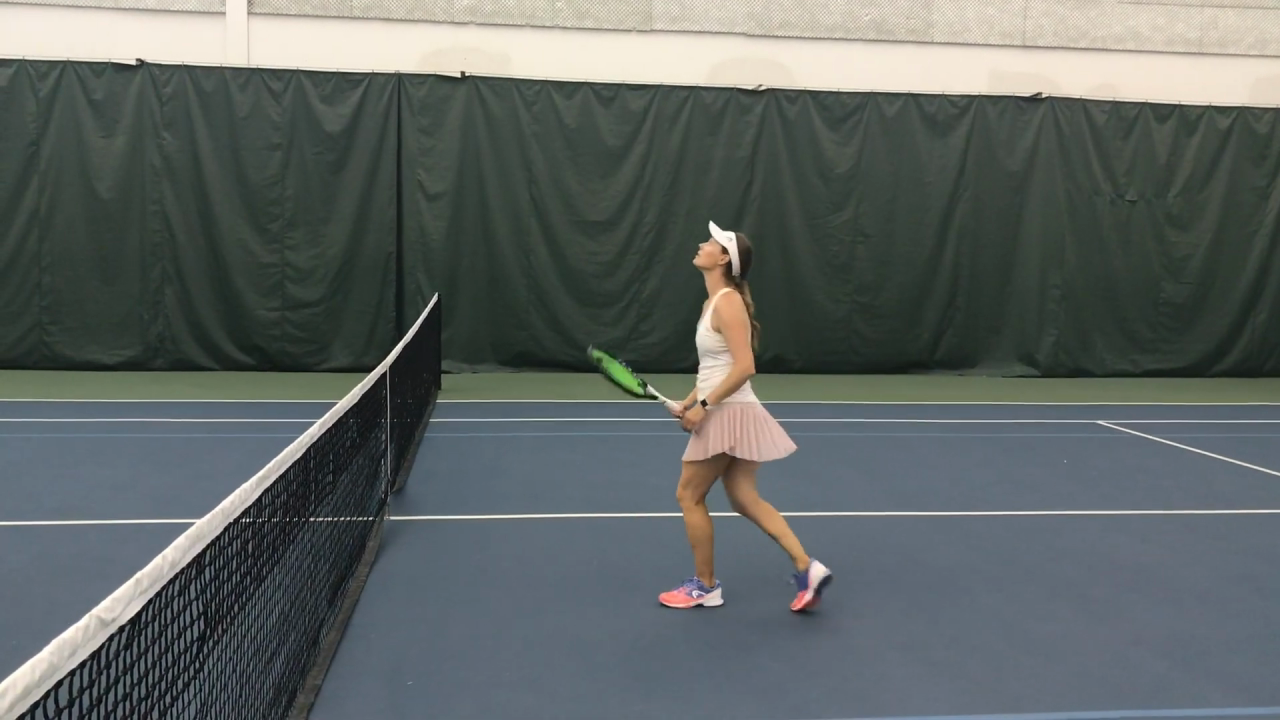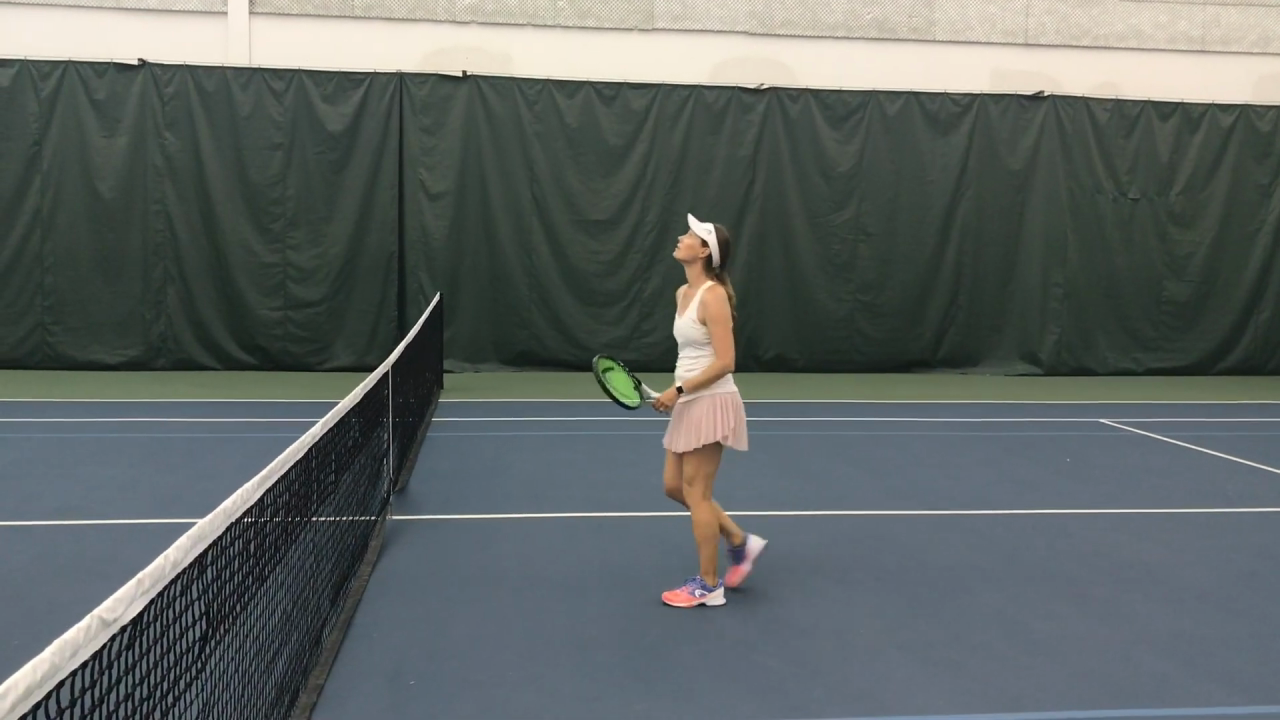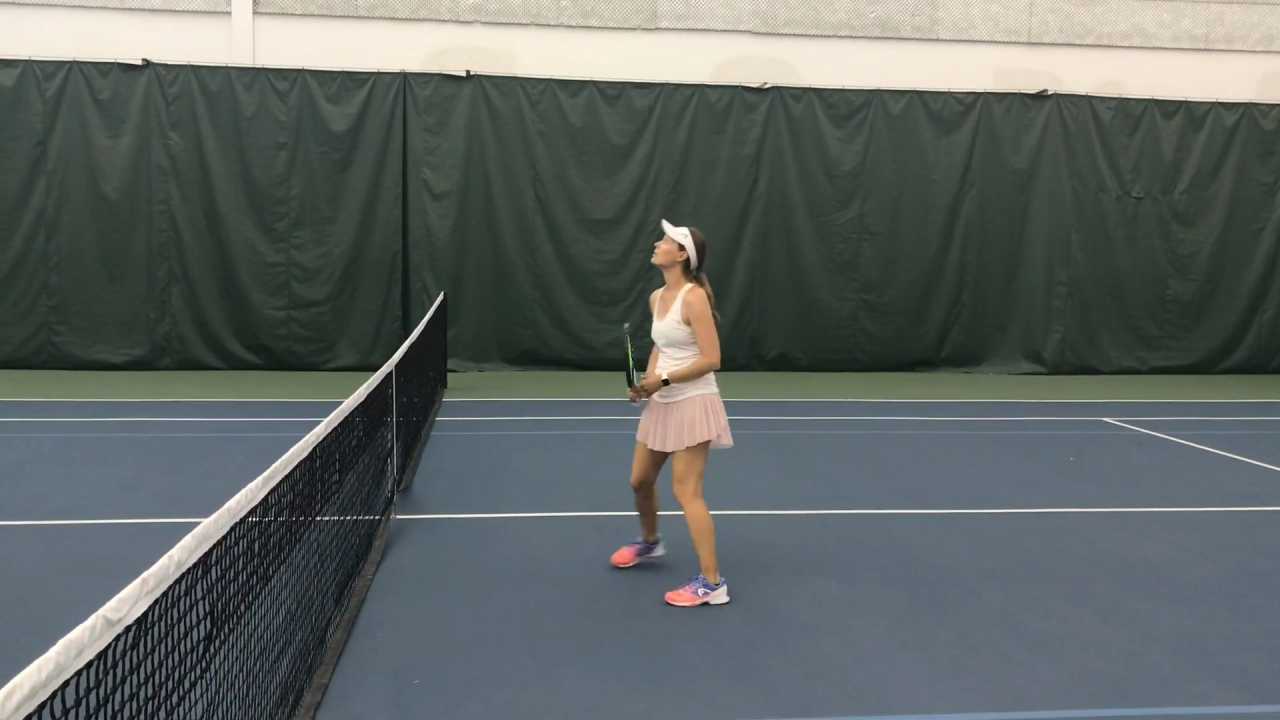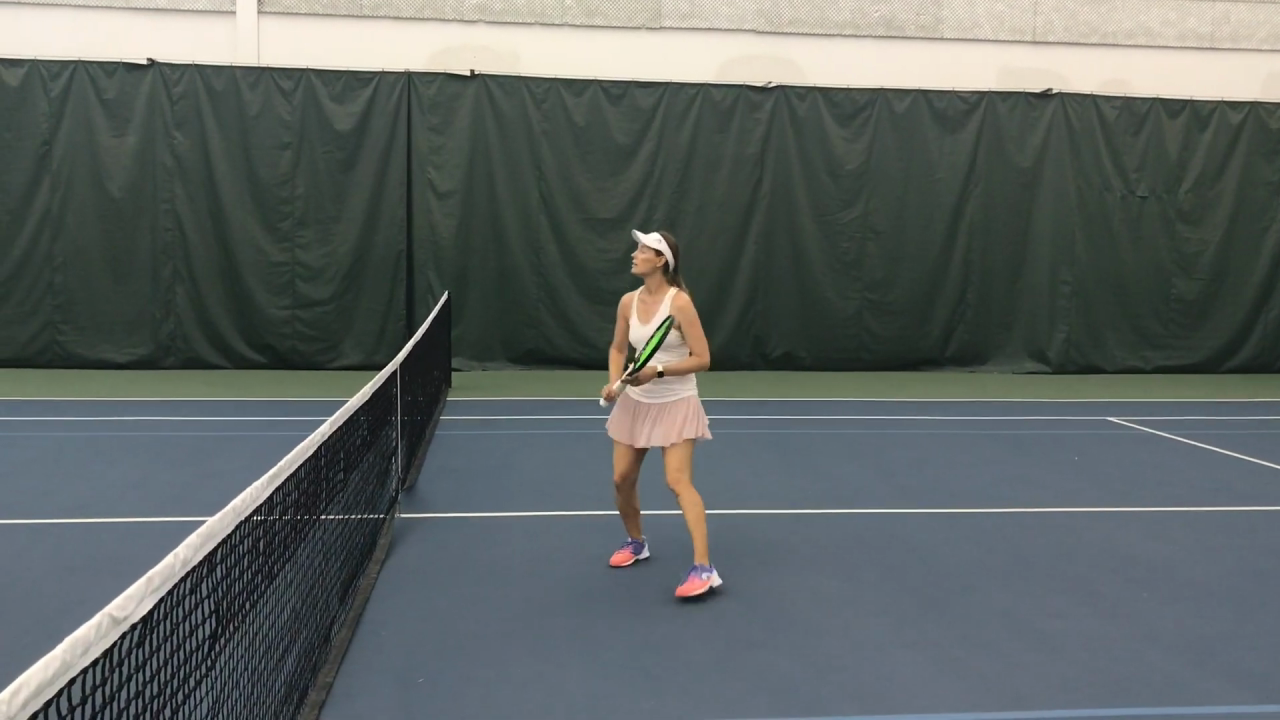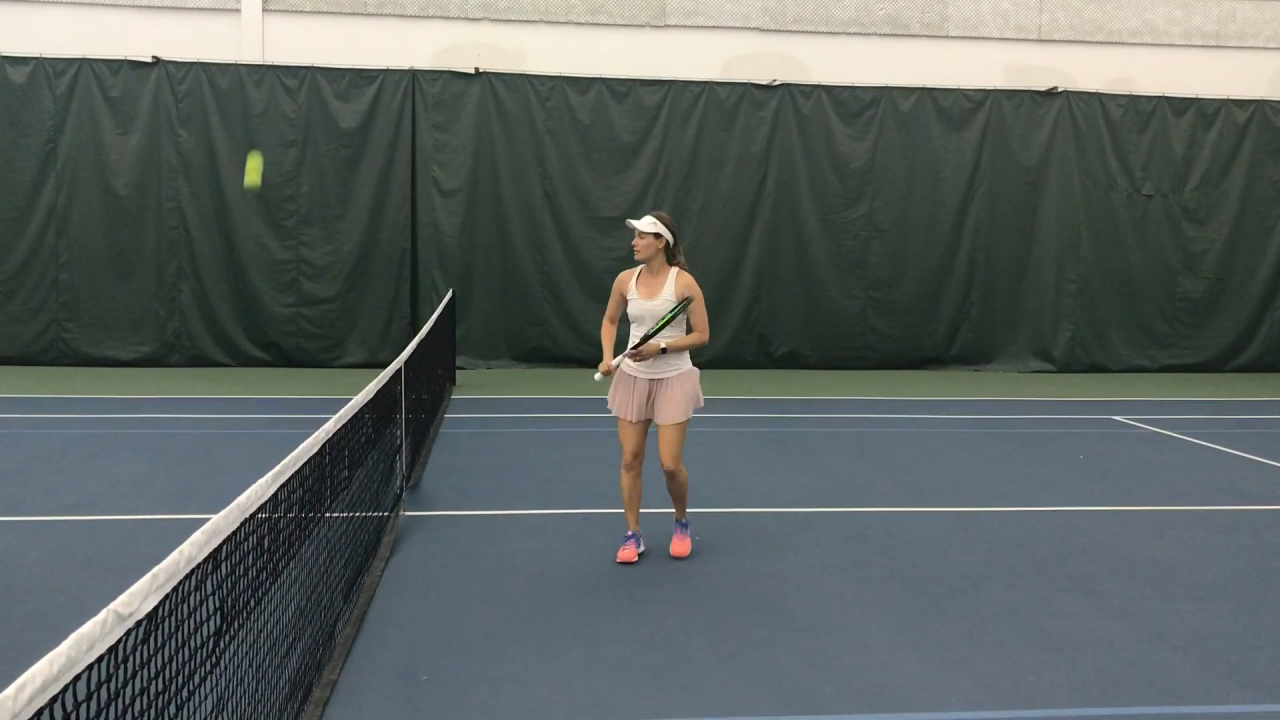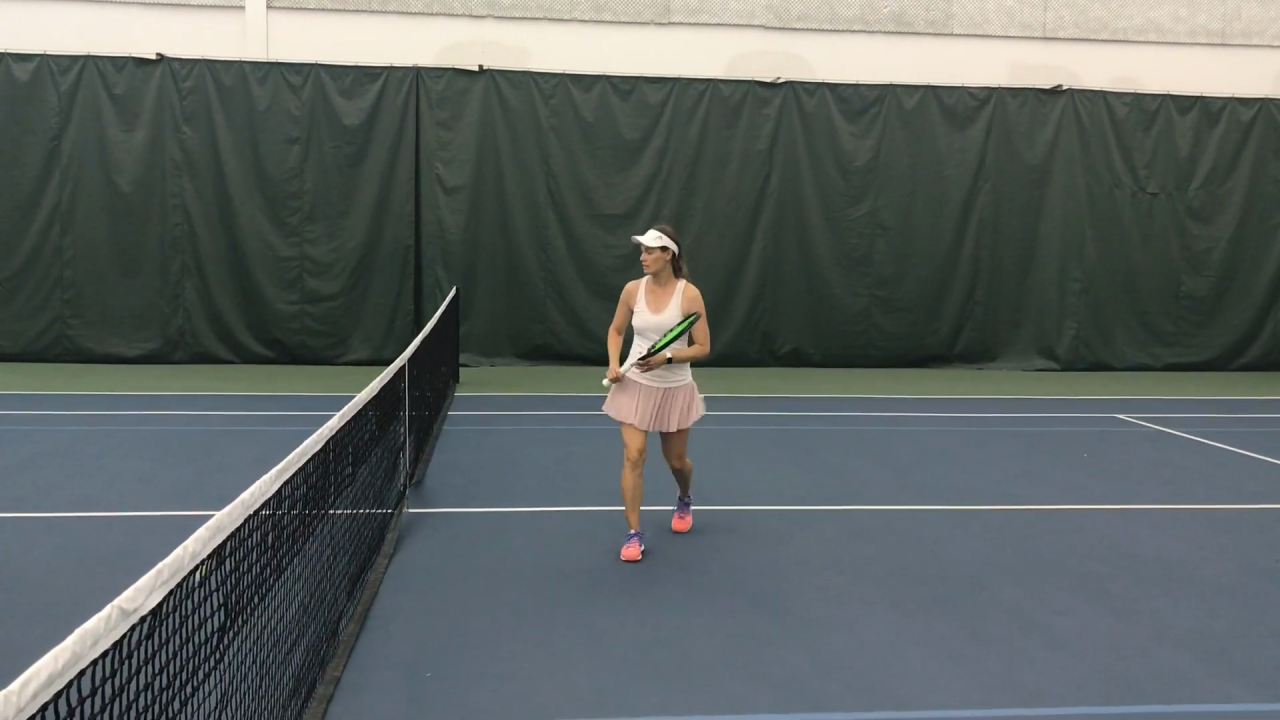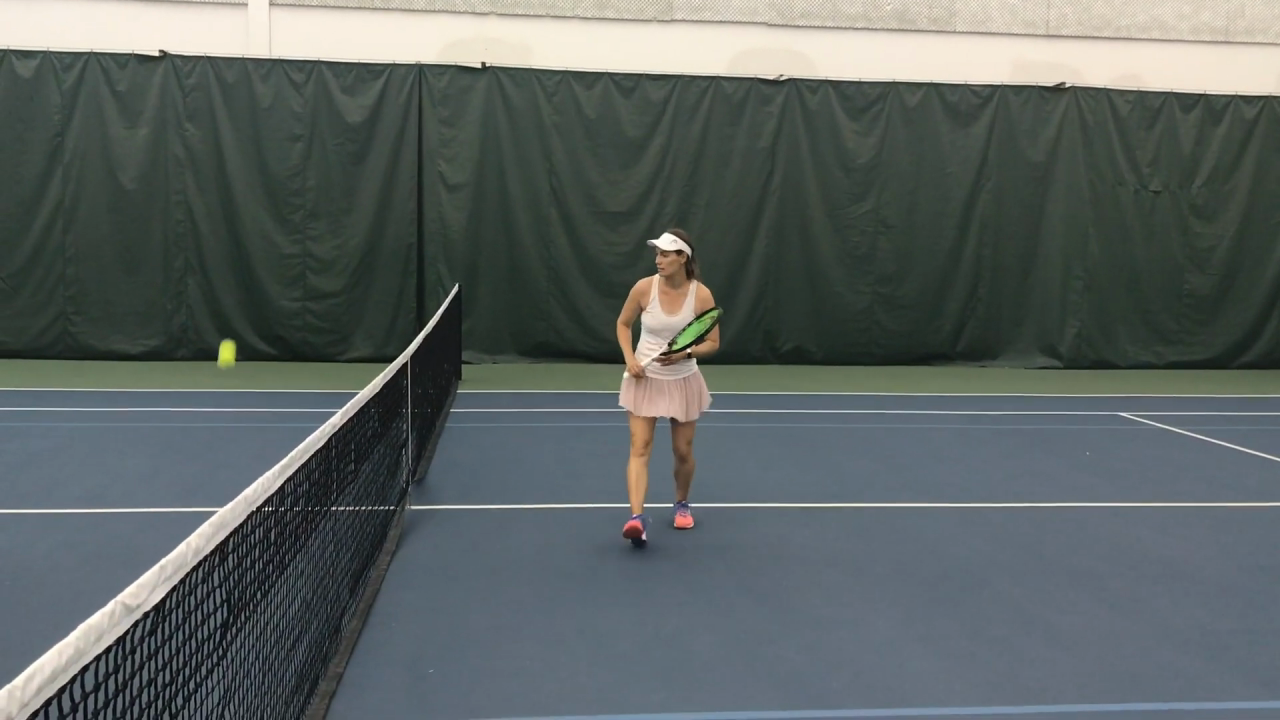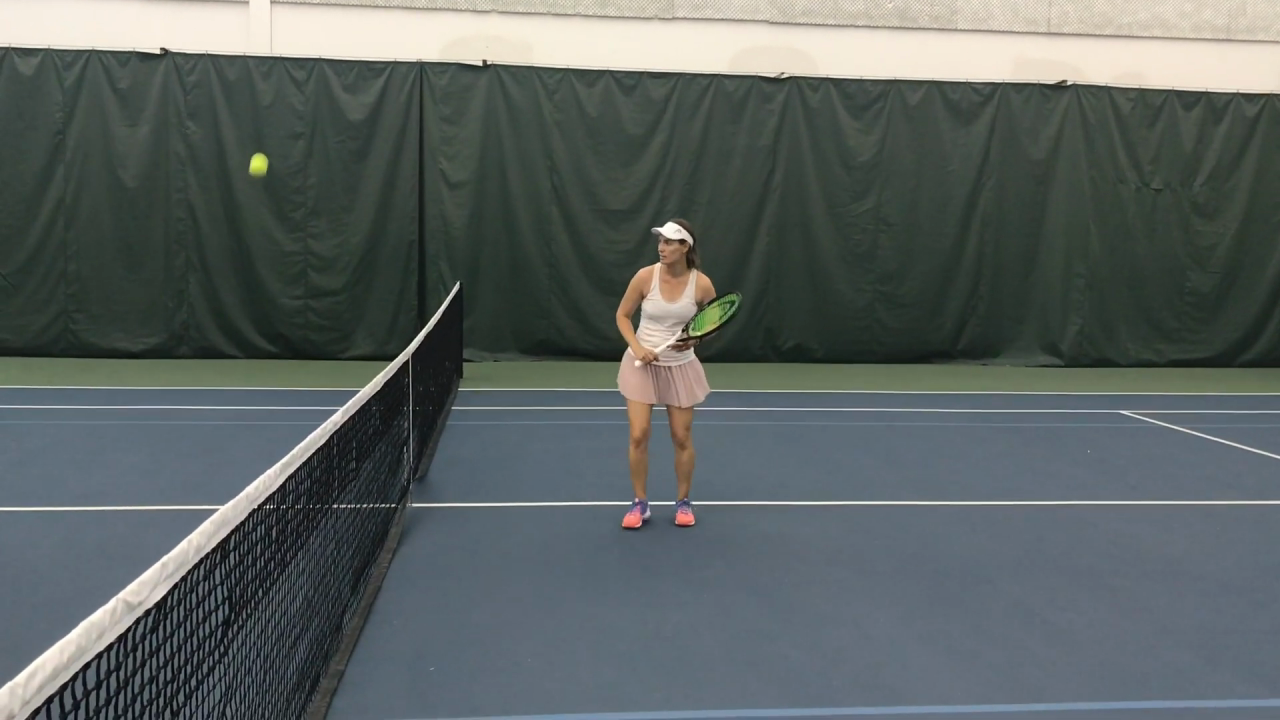
dt=0.2s
person 1, frame 1
left shoulder: (728, 302)
right shoulder: (713, 302)
left elbow: (744, 369)
left wrist: (703, 406)
right wrist: (690, 400)
left hip: (727, 413)
right hip: (721, 412)
left knee: (689, 496)
right knee: (746, 500)
left ankle: (706, 586)
right ankle: (807, 568)
person 1, frame 2
left shoulder: (712, 295)
right shoulder: (683, 294)
left elbow: (725, 362)
left wrist: (678, 391)
right wrist: (675, 391)
left hip: (711, 403)
right hip: (689, 404)
left knee: (696, 494)
right knee: (675, 487)
left ankle: (707, 585)
right ankle: (741, 542)
person 1, frame 3
left shoulder: (694, 298)
right shoulder: (656, 297)
left elbow: (712, 360)
left wrist: (663, 380)
right wrist: (645, 380)
left hip: (693, 403)
right hip: (661, 405)
left knee: (687, 493)
right knee: (640, 480)
left ankle: (711, 584)
right ankle: (649, 542)
person 1, frame 4
left shoulder: (680, 302)
right shoulder: (627, 302)
left elbow: (703, 359)
right elbow: (619, 349)
left wrist: (657, 372)
right wrist: (613, 382)
left hip: (676, 404)
right hip: (635, 403)
left knee: (679, 483)
right knee: (621, 480)
left ankle: (704, 569)
right ankle: (636, 541)
person 1, frame 5
left shoulder: (684, 282)
right shoulder: (625, 280)
left elbow: (702, 335)
right elbow: (609, 321)
left wrist: (661, 348)
right wrist: (608, 357)
left hip: (673, 381)
right hip: (632, 379)
left knee: (670, 463)
right knee: (630, 459)
left ankle: (682, 521)
right ankle: (633, 535)
person 1, frame 6
left shoulder: (690, 295)
right shoulder: (632, 290)
left elbow: (702, 348)
right elbow: (616, 331)
left wrist: (666, 359)
right wrist: (613, 364)
left hip: (674, 389)
right hip: (635, 386)
left knee: (677, 462)
right knee: (633, 459)
left ankle: (683, 501)
right ankle: (634, 534)
person 1, frame 7
left shoulder: (702, 295)
right shoulder: (644, 288)
left elbow: (713, 343)
right elbow: (623, 324)
left wrist: (687, 354)
right wrist: (630, 360)
left hip: (682, 380)
right hip: (645, 379)
left knee: (683, 451)
right knee: (640, 448)
left ankle: (681, 505)
right ankle: (637, 519)
person 1, frame 8
left shoulder: (702, 284)
right shoulder: (645, 276)
right elbow: (622, 316)
left wrist: (695, 339)
right wrist: (637, 348)
left hip: (680, 367)
right hip: (643, 365)
left knee: (682, 438)
right knee: (638, 436)
left ankle: (683, 501)
right ankle: (641, 503)
